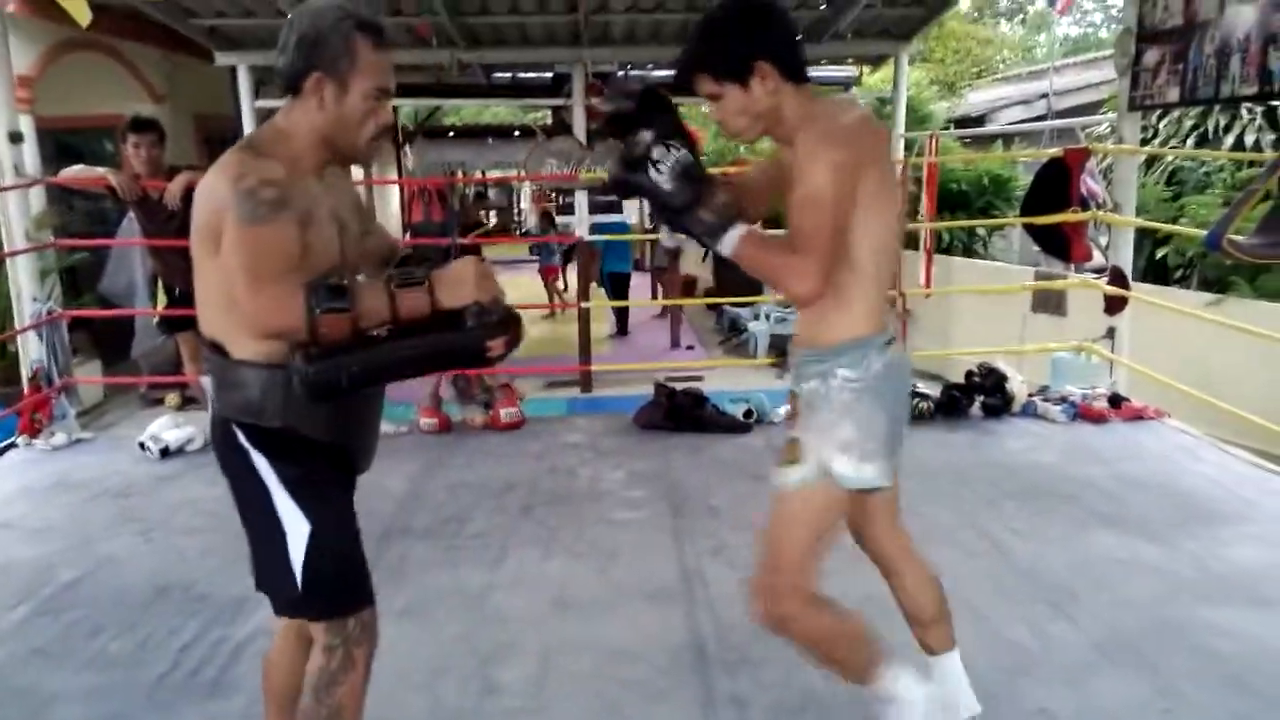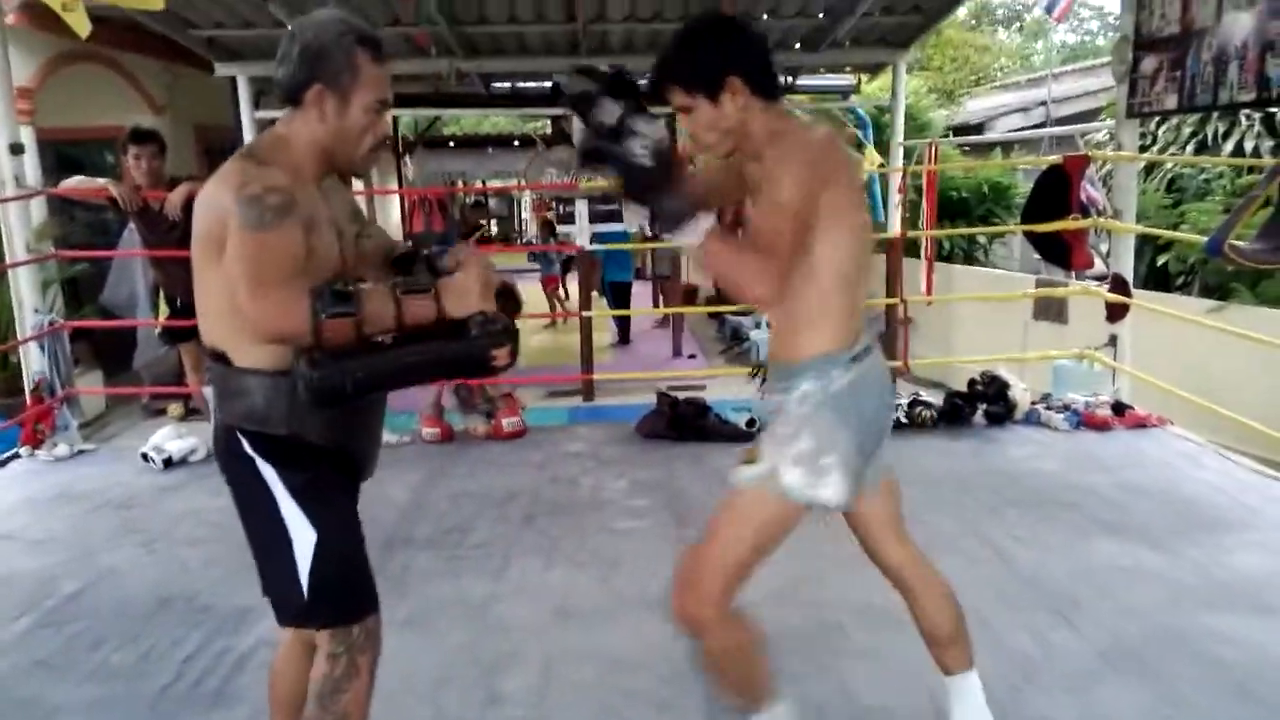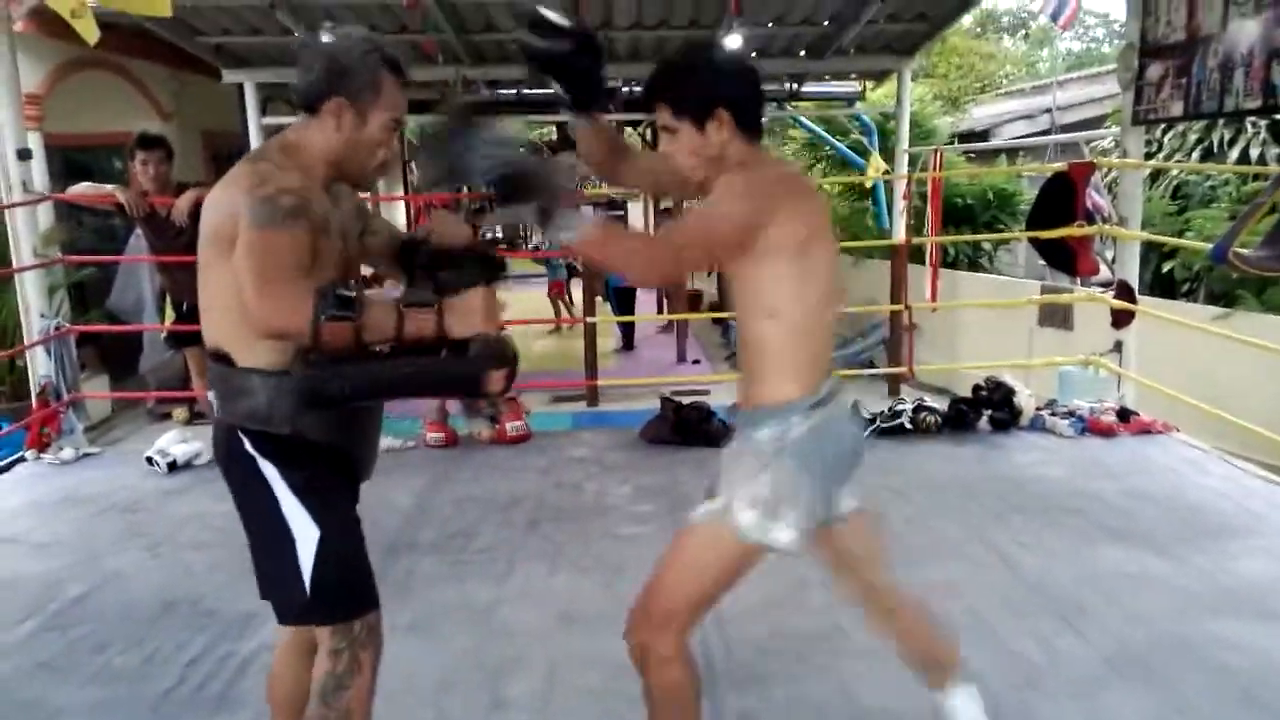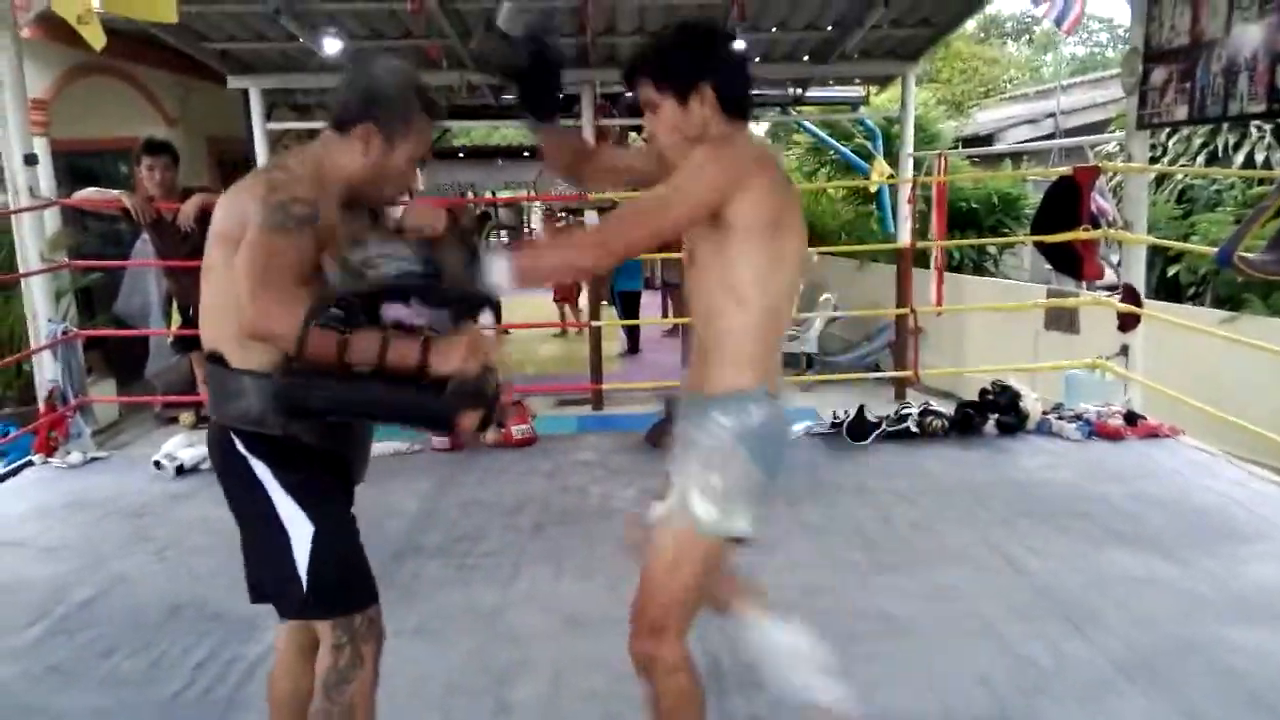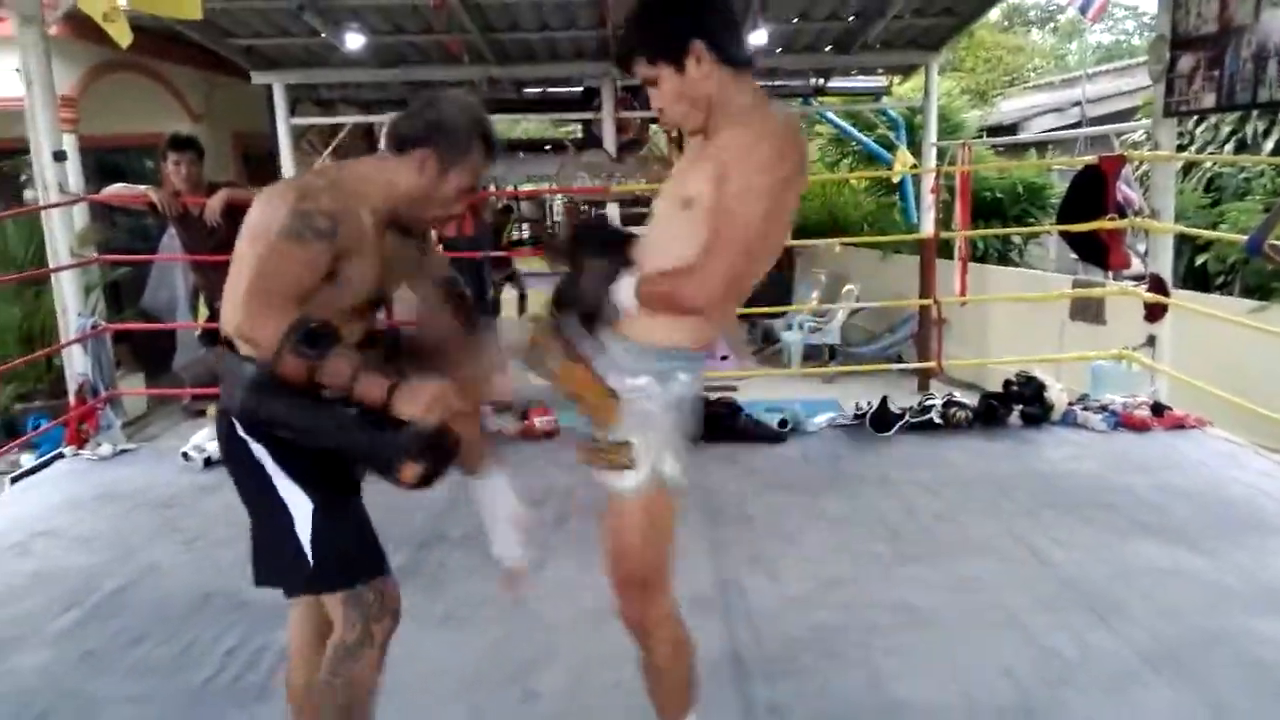
dt=0.1s
person 1, frame 1
left shoulder: (832, 137)
right shoulder: (817, 132)
left elbow: (806, 278)
right elbow: (742, 201)
left wrist: (698, 215)
right wrist: (681, 164)
left hip: (845, 382)
right hip: (846, 374)
left knee: (781, 597)
right knee: (886, 543)
person 1, frame 2
left shoulder: (796, 152)
right shoulder: (774, 143)
left elbow: (765, 284)
right elbow: (683, 189)
left wrist: (681, 207)
right wrist: (638, 151)
left hip: (816, 401)
right hip: (854, 384)
left knee: (698, 597)
right knee: (896, 556)
person 1, frame 3
left shoulder: (752, 190)
right shoulder: (746, 176)
left elbow: (648, 265)
right elbow: (623, 171)
right wrist: (581, 93)
left hip: (779, 442)
right hip: (822, 425)
left knee: (653, 628)
right knee: (870, 583)
person 1, frame 4
left shoulder: (728, 163)
right shoulder: (709, 159)
left elbow: (602, 247)
right elbow: (590, 169)
left wrist: (478, 267)
right wrist: (543, 107)
left hip: (729, 430)
right hip: (729, 417)
left knee: (656, 633)
right ankle: (788, 645)
person 1, frame 5
left shoulder: (764, 136)
right shoulder: (720, 133)
left elbow: (711, 285)
left wrist: (611, 285)
right wrist: (630, 251)
left hip: (652, 379)
right hip: (601, 349)
left knee: (642, 598)
person 2, frame 1
left shoulder: (331, 181)
right shoulder: (257, 178)
left elbow: (381, 258)
right elbow: (273, 308)
left wrist: (453, 276)
right wrist: (430, 295)
left hip: (314, 426)
right hip: (276, 432)
left knee: (306, 613)
right knee: (345, 629)
person 2, frame 2
left shoulder: (325, 190)
right shoulder: (259, 186)
left elbow: (380, 263)
right elbow: (278, 313)
left wrist: (446, 263)
right wrist: (436, 300)
left hip: (312, 434)
right hip: (277, 439)
left knee: (312, 623)
right knee: (351, 636)
person 2, frame 3
left shoulder: (330, 194)
right shoulder: (271, 187)
left elbow: (389, 253)
right elbow: (281, 310)
left wrist: (437, 245)
right wrist: (438, 317)
left hip: (310, 435)
right hip: (277, 439)
left knee: (311, 624)
right knee: (352, 635)
person 2, frame 4
left shoulder: (348, 206)
right shoulder: (291, 196)
right elbow: (274, 319)
right wrist: (422, 351)
left hip: (306, 430)
right hip: (267, 432)
left knee: (310, 620)
right knee: (354, 630)
person 2, frame 5
left shoulder: (397, 230)
right shoulder: (318, 207)
left elbow: (446, 317)
right elbow: (265, 323)
right wrist: (393, 392)
left hip: (323, 429)
right hip: (276, 429)
left knee: (321, 610)
right knee: (370, 608)
person 3, frame 1
left shoulder: (185, 178)
right shoulder: (128, 186)
right elbow: (65, 176)
left wrist: (188, 177)
right wrist: (107, 173)
right hip: (172, 284)
right knee: (190, 357)
person 3, frame 2
left shoulder: (187, 188)
right shoulder: (127, 196)
right elbow: (66, 186)
left wrist: (189, 188)
right wrist: (109, 184)
right hip: (174, 294)
right knee: (192, 367)
person 3, frame 3
left shoulder: (193, 194)
right shoulder: (135, 202)
right elbow: (73, 193)
left wrist: (196, 194)
right wrist: (116, 190)
right hip: (180, 299)
right knee: (198, 372)
person 3, frame 4
left shoulder: (199, 199)
right shoulder: (137, 209)
right elbow: (80, 198)
left wrist: (202, 199)
right wrist: (122, 196)
right hip: (186, 303)
right knee: (203, 376)
person 3, frame 5
left shoulder: (226, 195)
right shoulder: (168, 201)
right elbow: (108, 194)
left wrist: (226, 195)
right wrist: (150, 192)
right hip: (213, 297)
